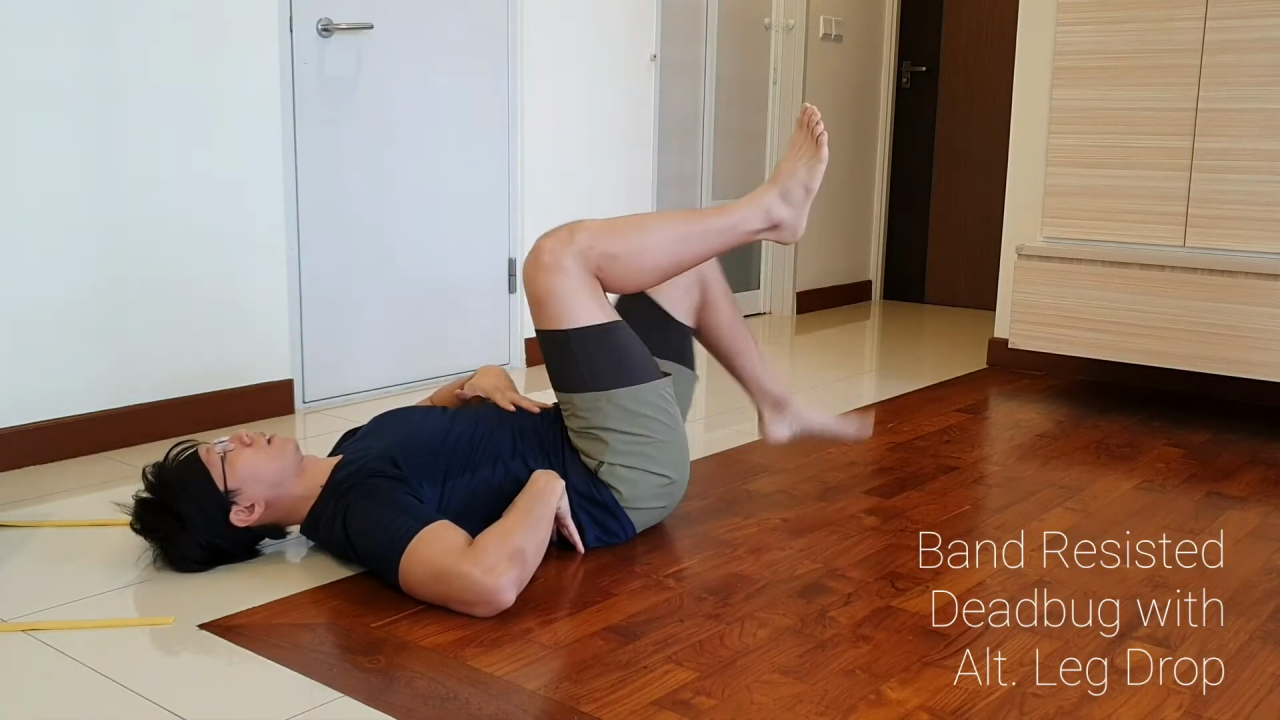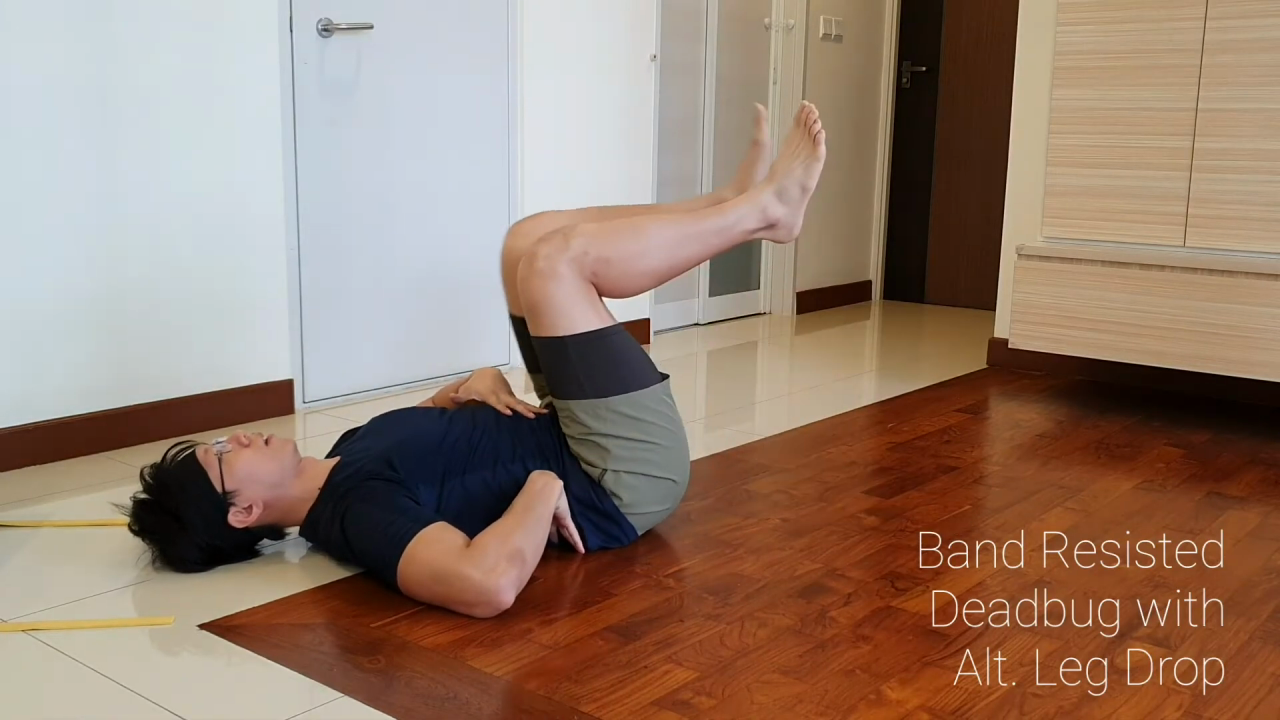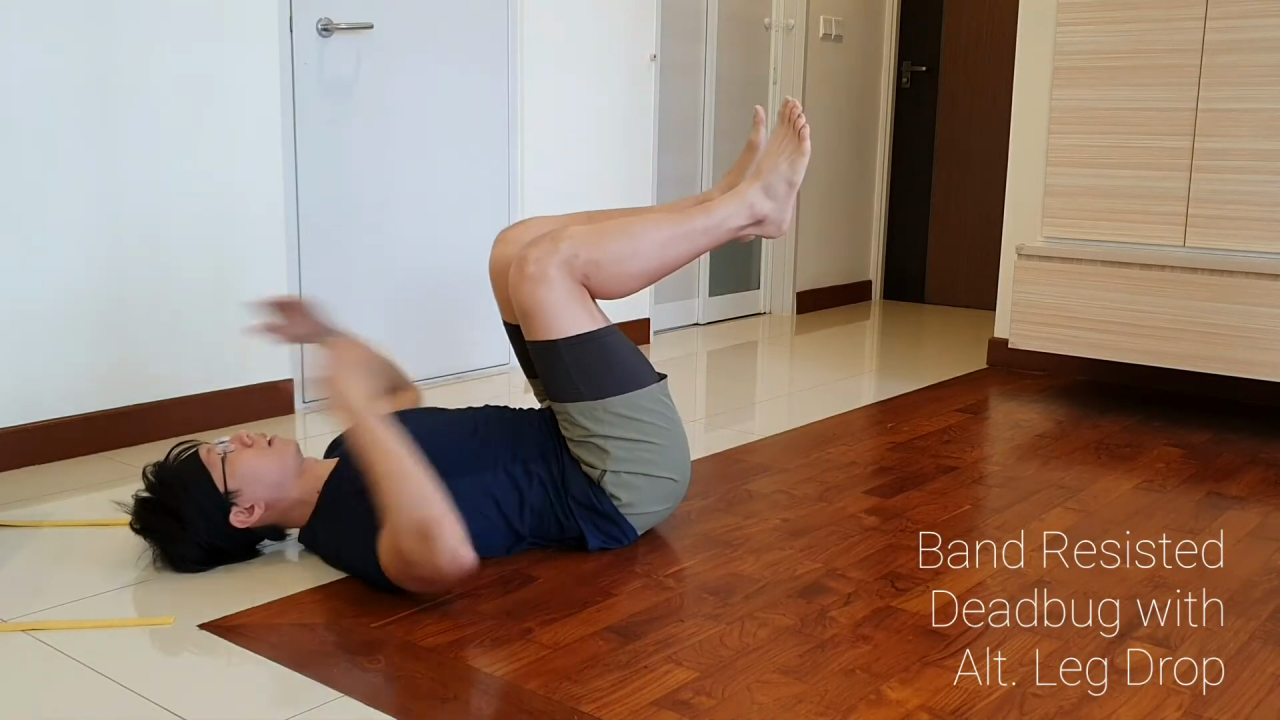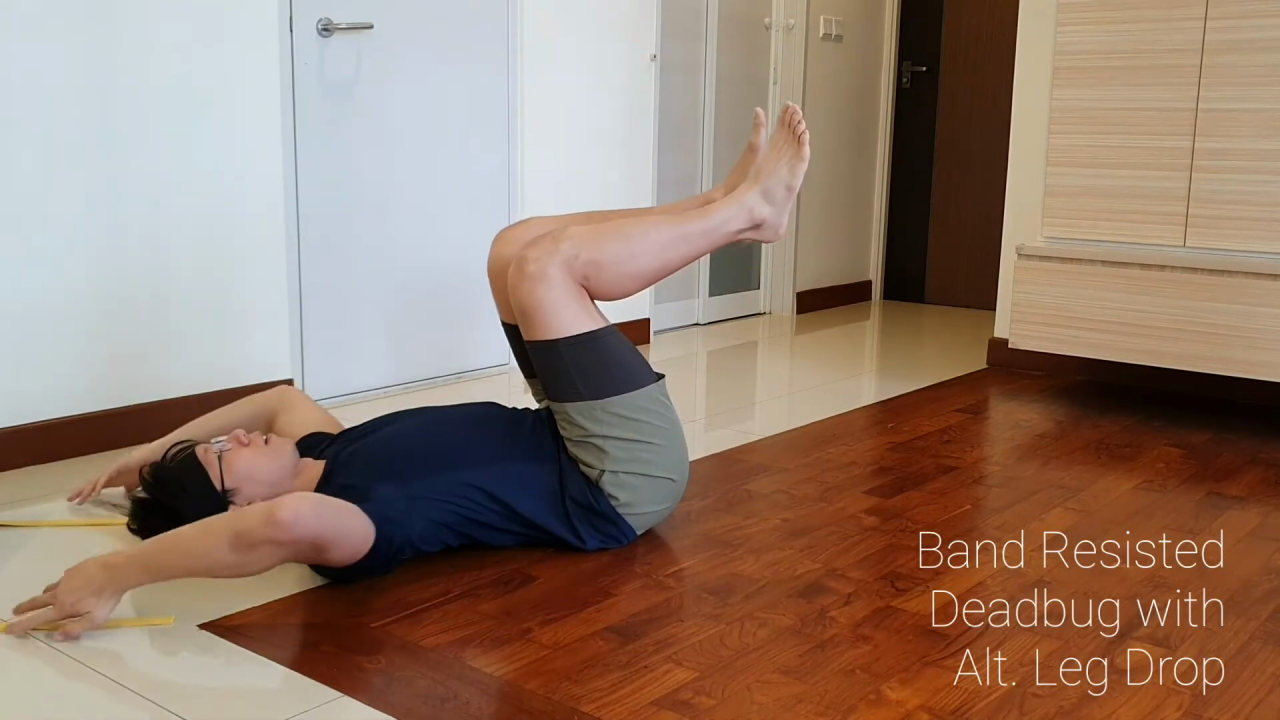
dt=0.4s
person 1, frame 1
left shoulder: (352, 454)
right shoulder: (359, 507)
right elbow: (487, 584)
left wrist: (473, 384)
right wrist: (547, 482)
left hip: (579, 447)
right hip: (625, 481)
left knee: (690, 267)
right knee: (560, 254)
left ankle: (780, 407)
right ankle: (771, 207)
person 1, frame 2
left shoulder: (349, 454)
right shoulder: (357, 512)
right elbow: (487, 586)
left wrist: (470, 385)
right wrist: (544, 486)
left hip: (571, 443)
right hip: (628, 480)
left knee: (532, 239)
right knee: (554, 258)
left ankle: (737, 204)
right ankle: (764, 208)
person 1, frame 3
left shoulder: (345, 466)
right shoulder: (347, 526)
left elbow: (396, 393)
right elbow: (444, 552)
left wrist: (332, 340)
right wrist: (359, 415)
left hip: (561, 445)
right hip: (629, 481)
left knee: (520, 245)
right knee: (542, 263)
left ankle: (726, 202)
right ankle: (752, 206)
person 1, frame 4
left shoulder: (328, 462)
right shoulder: (344, 521)
left elbow: (282, 397)
right elbow: (286, 524)
left wrist: (152, 451)
right wrist: (114, 573)
left hip: (565, 450)
right hip: (624, 486)
left knee: (520, 247)
right knee: (541, 263)
left ankle: (728, 204)
right ankle: (748, 207)
